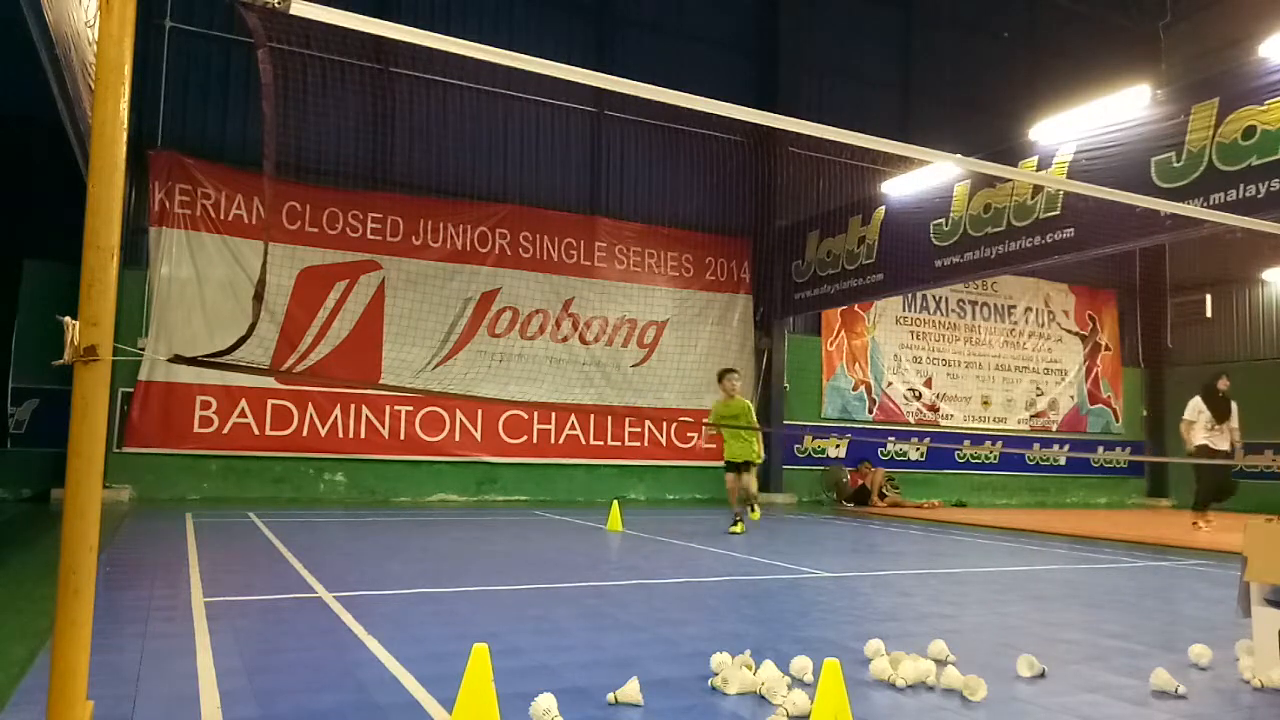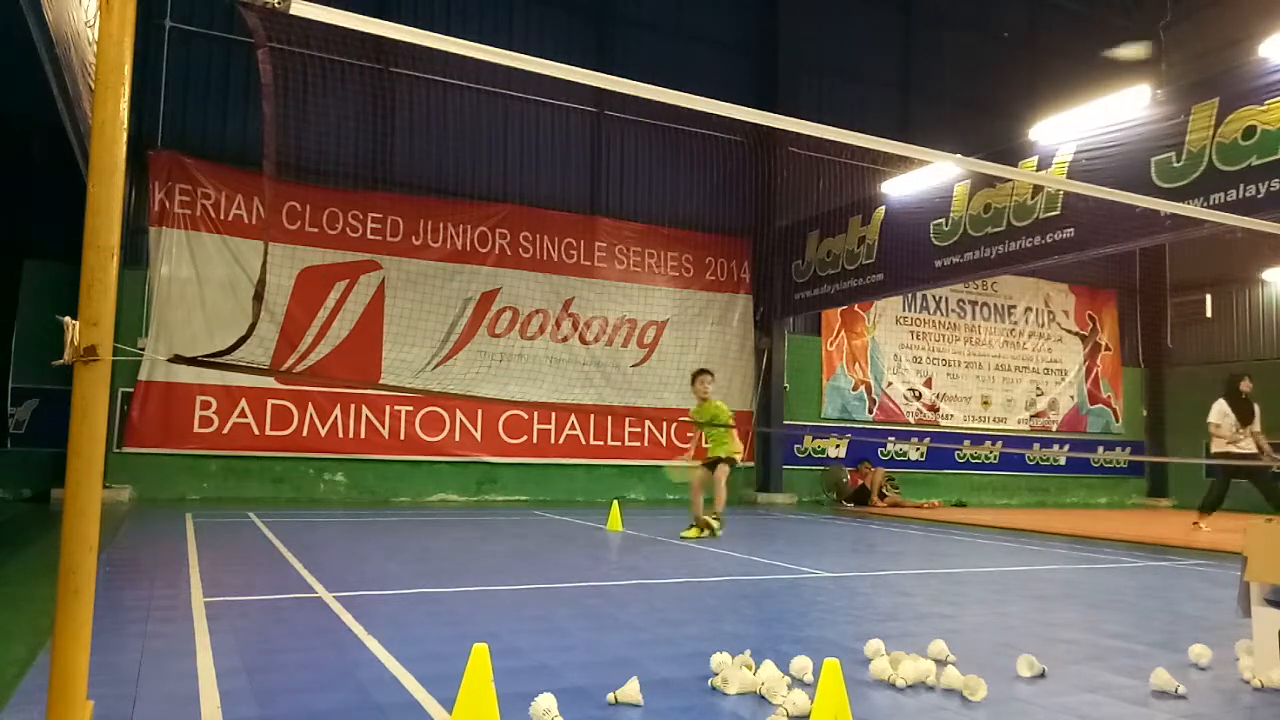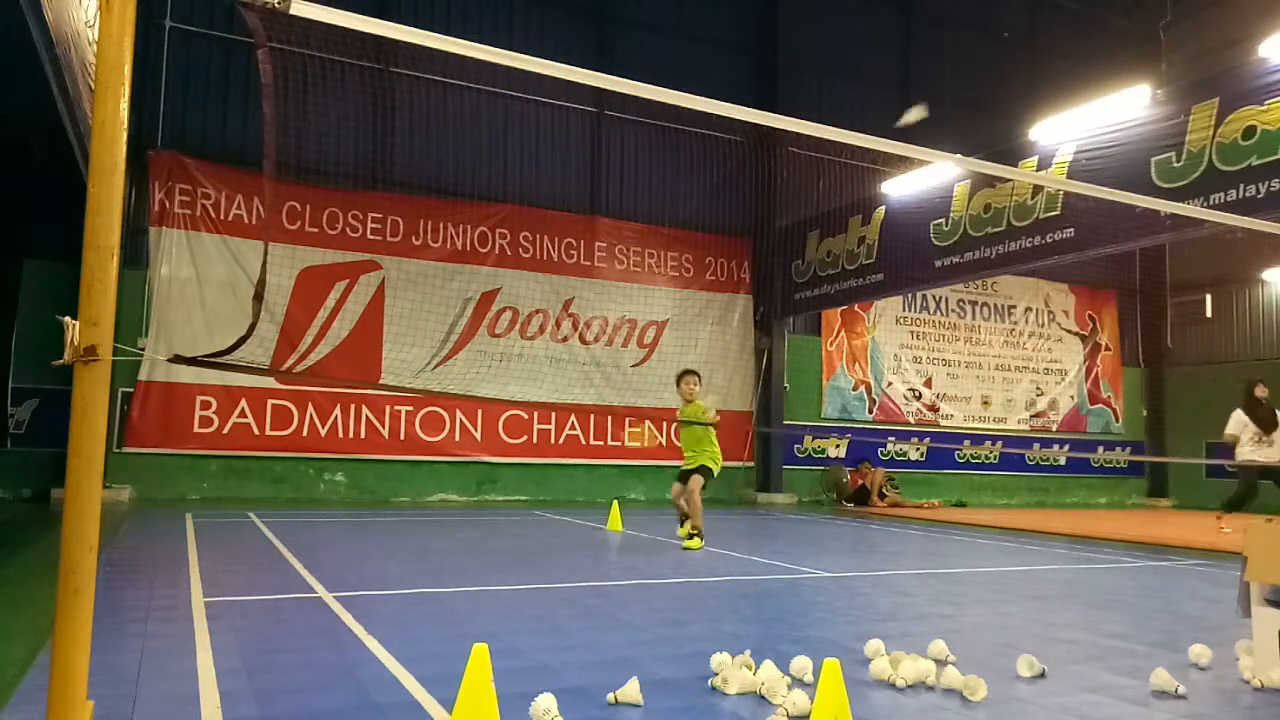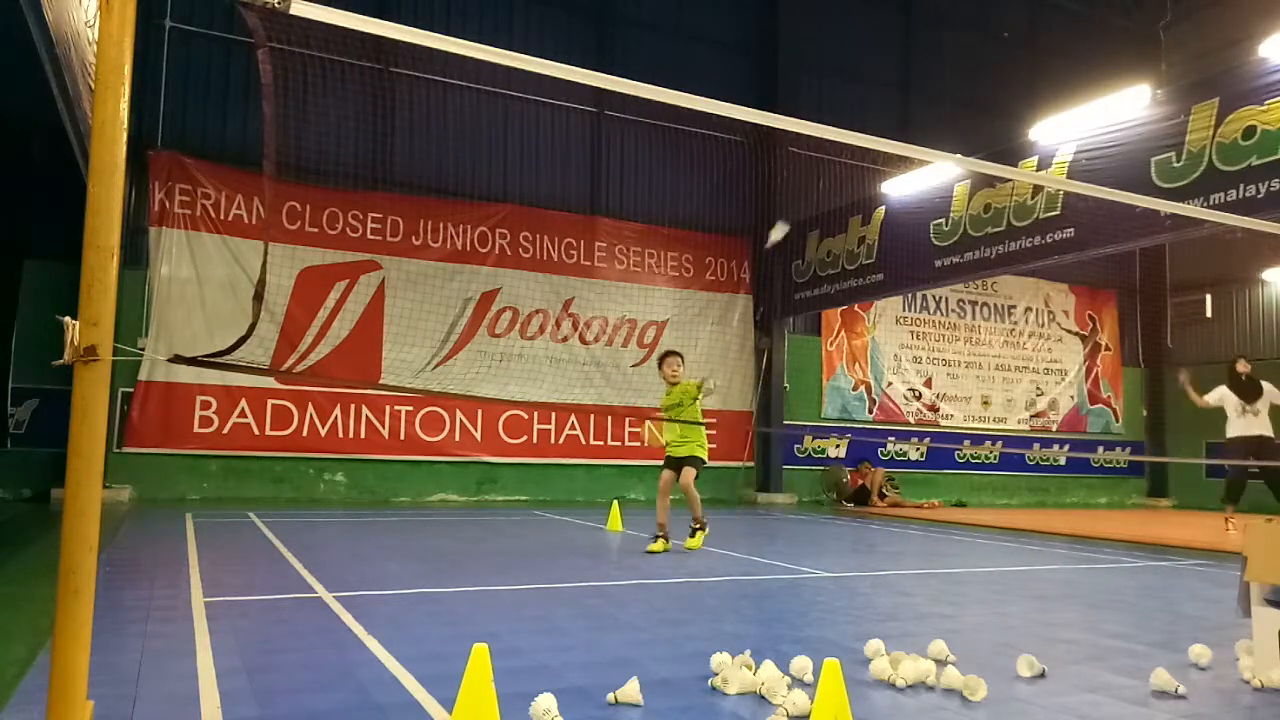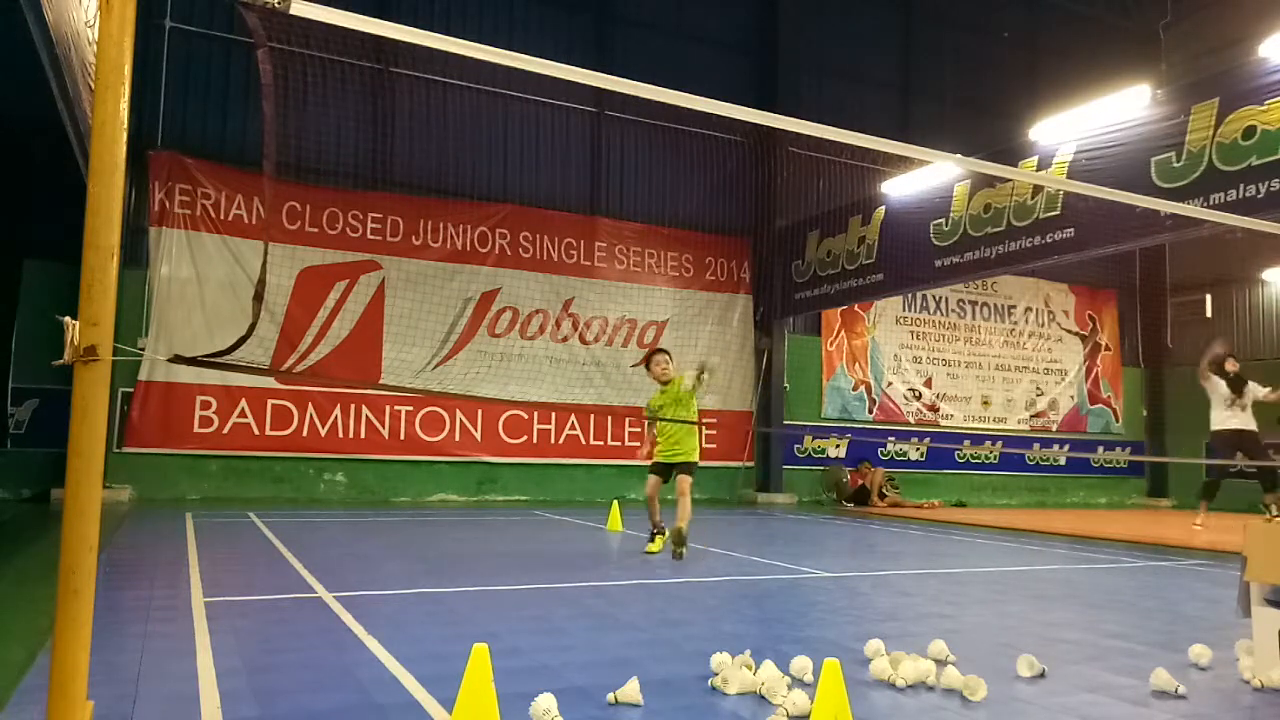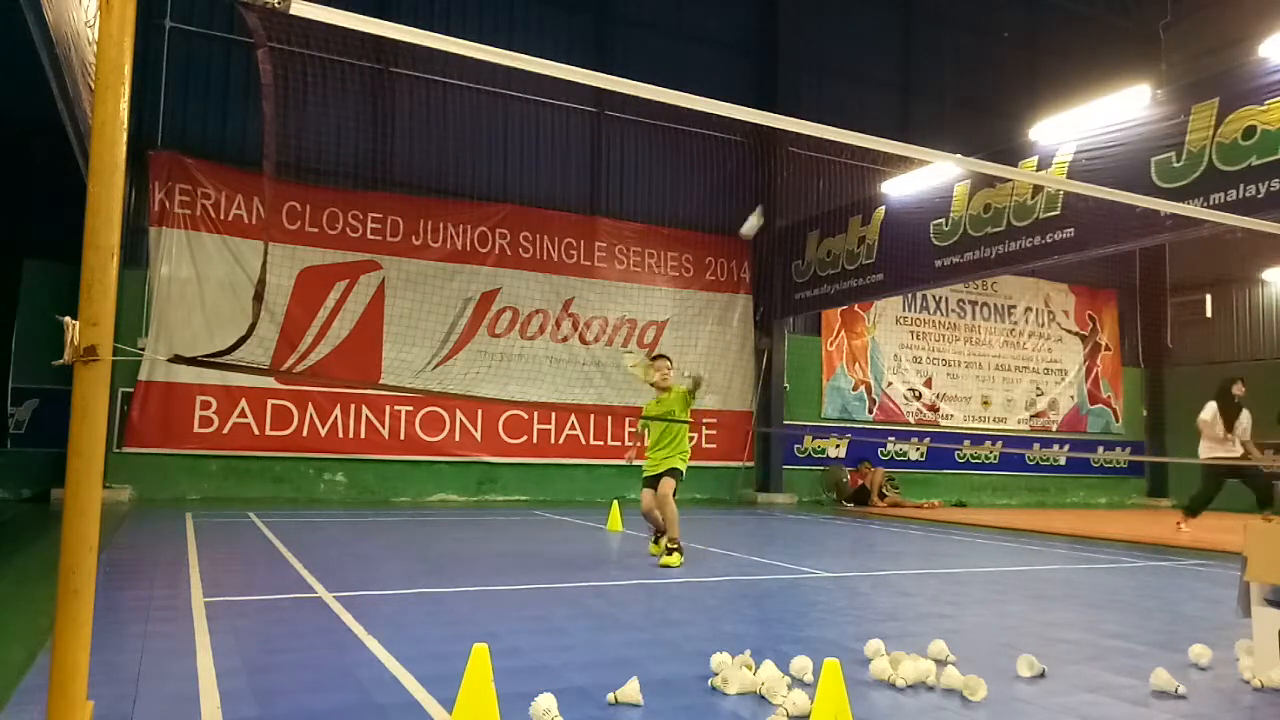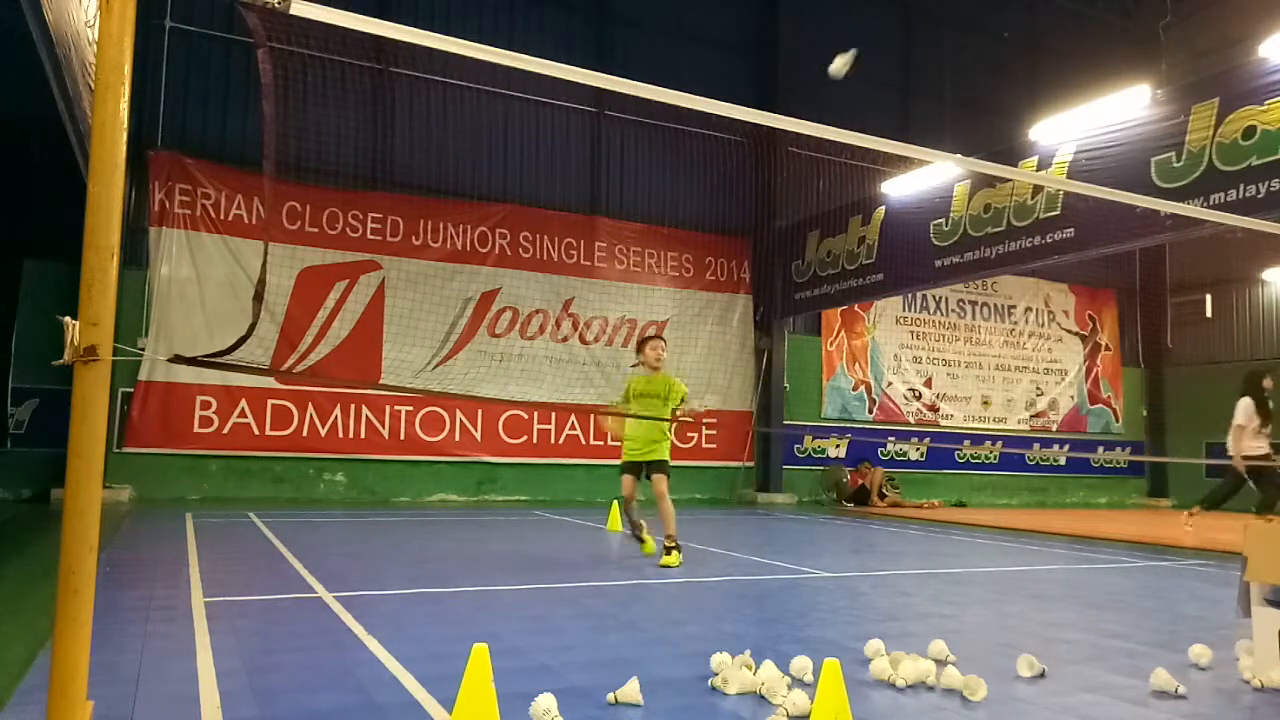
dt=0.2s
person 1, frame 1
left shoulder: (745, 405)
right shoulder: (718, 408)
left elbow: (755, 427)
right elbow: (713, 427)
left wrist: (760, 449)
left hip: (748, 451)
right hip: (731, 453)
left knee: (749, 489)
right knee: (731, 486)
left ankle: (752, 502)
right ankle: (738, 519)
person 1, frame 2
left shoulder: (717, 407)
right shoulder: (695, 412)
left elbow: (731, 427)
left wrist: (736, 445)
right wrist: (692, 448)
left hip: (728, 451)
right hip: (714, 452)
left knee: (719, 478)
right knee: (696, 482)
left ankle: (716, 519)
right ankle: (698, 524)
person 1, frame 3
left shoulder: (700, 407)
right shoulder: (682, 413)
left elbow: (711, 416)
left wrist: (710, 416)
left hip: (708, 459)
right hip: (691, 460)
left knee: (692, 489)
right knee: (676, 495)
left ankle: (697, 533)
right ankle: (688, 517)
person 1, frame 4
left shoulder: (689, 388)
right shoulder: (664, 399)
left elbow: (706, 385)
left wrist: (706, 387)
left hip: (695, 446)
right hip: (674, 448)
left knee: (686, 482)
right knee: (663, 486)
left ankle: (699, 525)
right ankle: (662, 536)
person 1, frame 5
left shoulder: (685, 385)
right shoulder: (654, 401)
left elbow: (699, 375)
left wrist: (701, 371)
right wrist: (645, 446)
left hip: (686, 451)
right hip: (664, 452)
left knee: (682, 489)
right knee: (650, 493)
left ankle: (679, 538)
right ankle: (658, 532)
person 1, frame 6
left shoulder: (681, 395)
right shoulder: (649, 407)
left elbow: (695, 387)
left wrist: (695, 382)
right wrist: (633, 450)
left hip: (674, 458)
right hip: (652, 461)
left knee: (664, 494)
right knee: (647, 507)
left ankle: (674, 546)
right ankle: (661, 532)
person 1, frame 7
left shoulder: (671, 383)
right shoulder: (633, 383)
left elbow: (686, 401)
left wrist: (685, 410)
right wrist: (619, 420)
left hip: (658, 447)
right hip: (632, 447)
left knee: (661, 492)
right knee: (628, 494)
left ankle: (671, 545)
right ankle: (638, 530)
person 2, frame 1
left shoulder: (1230, 405)
right shoulder: (1197, 401)
left elbow: (1233, 428)
right elbow: (1184, 425)
left wrist: (1237, 445)
right wrist: (1188, 442)
left hip: (1222, 450)
right hip: (1201, 448)
left knee: (1229, 487)
right knee: (1206, 484)
left ankle: (1203, 509)
right ankle: (1196, 519)
person 2, frame 2
left shoulder: (1253, 407)
right shoulder: (1222, 404)
left elbow: (1256, 433)
right elbow: (1212, 429)
right wrist: (1228, 437)
left hip: (1248, 453)
right hip: (1225, 453)
right knee: (1219, 488)
right ankle: (1200, 519)
person 2, frame 3
right shoulder: (1240, 414)
right elbow: (1228, 437)
right wrist: (1245, 442)
right hip: (1250, 460)
right knee: (1247, 490)
right ankle: (1222, 516)
person 2, frame 4
left shoulder: (1264, 387)
right shoulder: (1224, 391)
right elbow: (1202, 403)
right wrist: (1187, 386)
left hip: (1264, 438)
right hip: (1238, 439)
right knee: (1237, 476)
right ankle: (1229, 516)
person 2, frame 5
left shoulder: (1249, 385)
right shoulder: (1214, 382)
right elbow: (1203, 371)
right wrist: (1212, 354)
left hip: (1247, 432)
right hip: (1222, 432)
right knee: (1216, 472)
right ankle: (1201, 513)
person 2, frame 6
left shoulder: (1244, 414)
right shoulder: (1213, 406)
left elbow: (1246, 441)
right elbow: (1201, 423)
left wrist: (1259, 458)
right wrist: (1215, 436)
left hip: (1236, 456)
right hip: (1214, 457)
left knee: (1264, 483)
right knee: (1207, 492)
left ankle: (1267, 518)
right ankle: (1184, 520)
person 2, frame 7
left shoulder: (1266, 404)
right shoulder: (1247, 402)
right elbow: (1238, 429)
right wrist: (1237, 456)
left hip: (1261, 454)
right hip: (1244, 455)
right knee: (1229, 488)
right ankle: (1192, 513)
